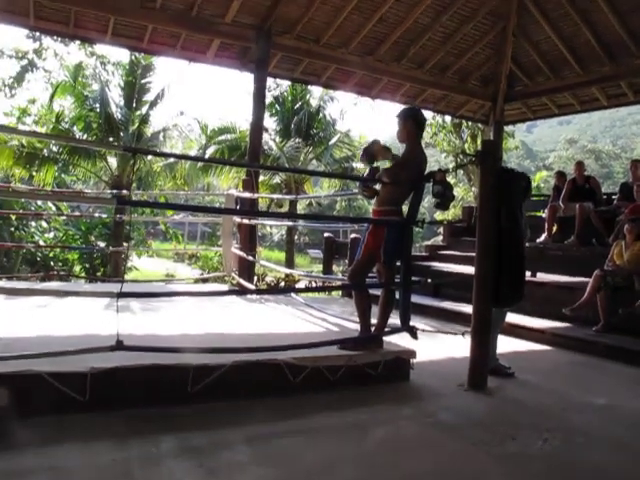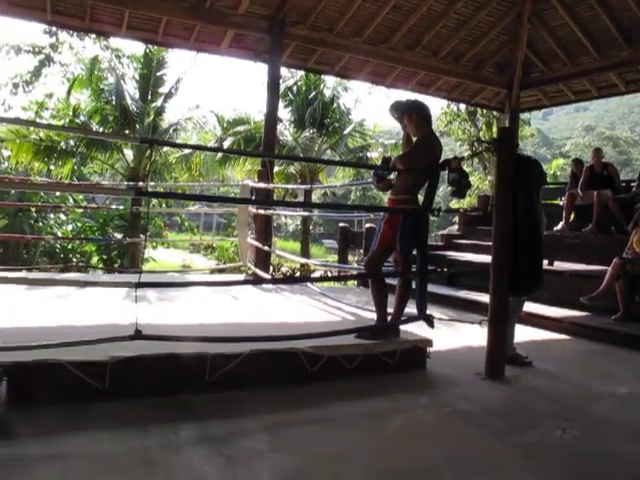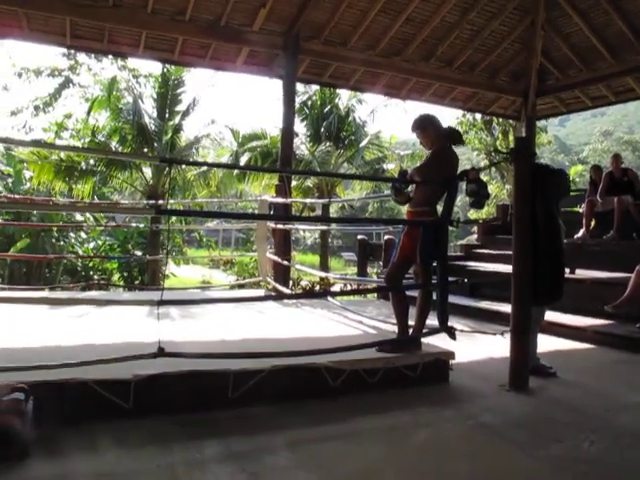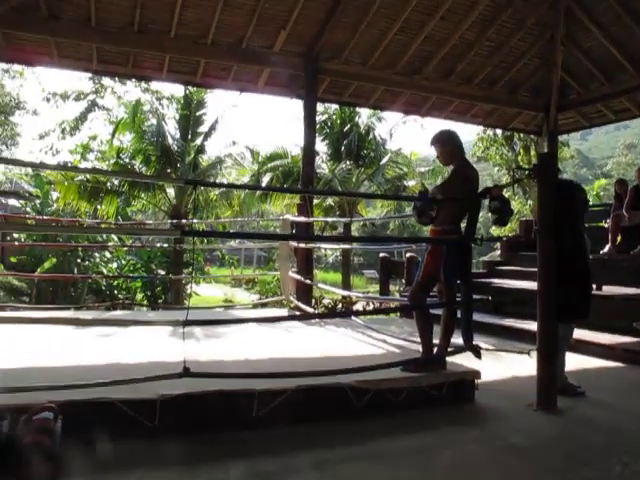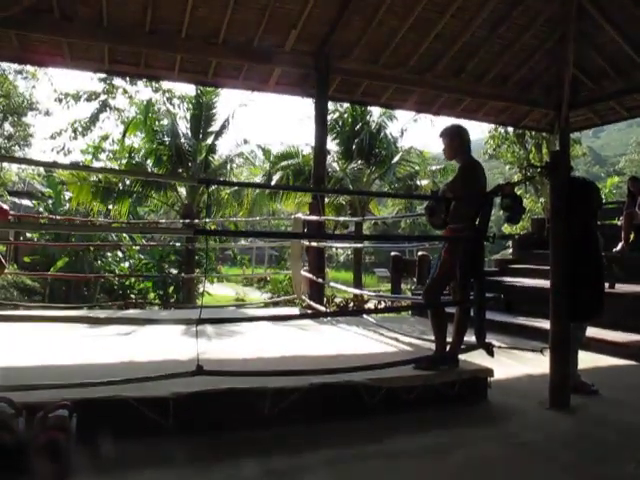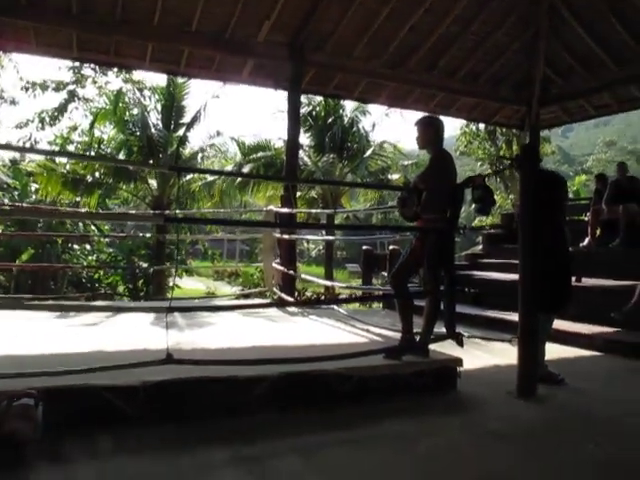
dt=0.7s
person 1, frame 1
left shoulder: (413, 152)
right shoulder: (416, 154)
left elbow: (390, 174)
left wrist: (378, 173)
right wrist: (385, 154)
left hip: (386, 221)
right hip: (391, 220)
left knee: (356, 275)
right knee: (386, 279)
left ankle: (366, 335)
right ankle: (376, 335)
person 1, frame 2
left shoulder: (426, 140)
right shoulder: (428, 142)
left elbow: (402, 161)
left wrist: (392, 162)
left hip: (402, 209)
right hip: (409, 209)
left knee: (372, 264)
right knee: (403, 268)
left ankle: (383, 324)
right ankle: (393, 324)
person 1, frame 3
left shoulder: (441, 152)
right shoulder: (448, 154)
left elbow: (420, 173)
left wrist: (410, 174)
left hip: (421, 222)
right hip: (428, 221)
left knee: (393, 277)
right knee: (424, 280)
left ankle: (404, 337)
right ankle: (414, 337)
person 1, frame 4
left shoulder: (461, 171)
right shoulder: (468, 171)
left elbow: (439, 192)
left wrist: (431, 193)
right wrist: (432, 210)
left hip: (444, 240)
right hip: (452, 239)
left knee: (417, 295)
right knee: (448, 297)
left ankle: (428, 356)
right ankle: (439, 356)
person 1, frame 5
left shoulder: (467, 168)
right shoulder: (475, 168)
left elbow: (448, 191)
left wrist: (442, 194)
left hip: (459, 238)
right hip: (467, 238)
left knee: (432, 292)
right knee: (461, 296)
left ankle: (440, 353)
right ankle: (452, 354)
person 1, frame 6
left shoulder: (439, 159)
right shoulder: (445, 159)
left elbow: (420, 183)
left wrist: (414, 185)
left hip: (431, 230)
right hip: (439, 230)
left knee: (398, 277)
right knee: (432, 287)
left ankle: (408, 338)
right ankle: (422, 342)
person 2, frame 1
left shoulder: (511, 209)
right shoulder: (509, 209)
right elbow: (516, 238)
left hip: (505, 264)
right hip: (505, 265)
left knee: (498, 309)
right knee: (499, 308)
left ankle: (490, 358)
right ankle: (489, 360)
person 2, frame 2
left shoulder: (526, 197)
right shoulder: (524, 197)
right elbow: (530, 226)
left hip: (522, 251)
right hip: (522, 252)
left knee: (516, 297)
right knee: (517, 296)
left ankle: (507, 348)
right ankle: (507, 350)
person 2, frame 3
left shoulder: (543, 207)
right shoulder: (543, 207)
right elbow: (547, 238)
left hip: (541, 262)
right hip: (542, 264)
left knee: (534, 311)
right knee: (535, 310)
left ankle: (530, 358)
right ankle: (530, 361)
person 2, frame 4
left shoulder: (565, 218)
right shoulder: (568, 219)
right elbow: (575, 246)
left hip: (565, 279)
right hip: (568, 279)
left knee: (561, 330)
right knee: (562, 329)
left ankle: (558, 377)
right ankle: (558, 380)
person 2, frame 5
left shoulder: (566, 189)
right shoulder: (583, 187)
left hip: (576, 260)
right hip: (582, 261)
left knee: (575, 316)
right knee: (578, 317)
left ankle: (569, 373)
right ankle: (571, 375)
person 2, frame 6
left shoulder: (532, 182)
right shoulder: (551, 180)
left hip: (541, 252)
right hip: (550, 253)
left knee: (542, 308)
right knee: (546, 308)
left ankle: (537, 362)
right ankle: (537, 365)
